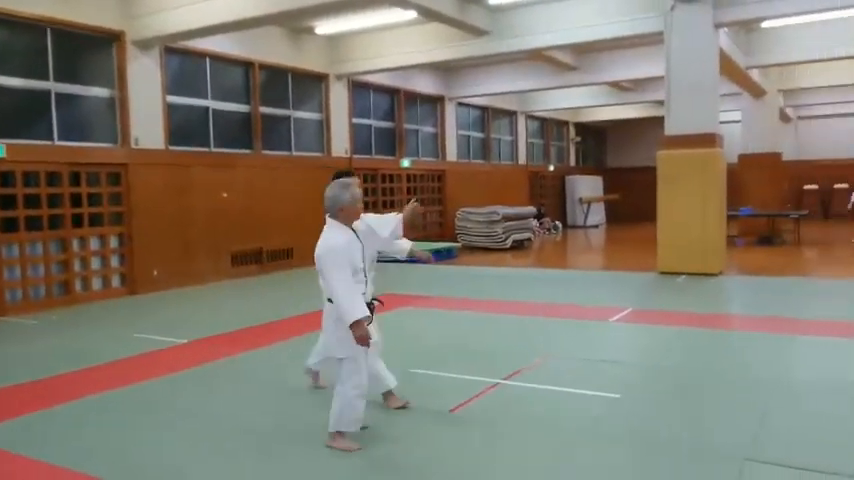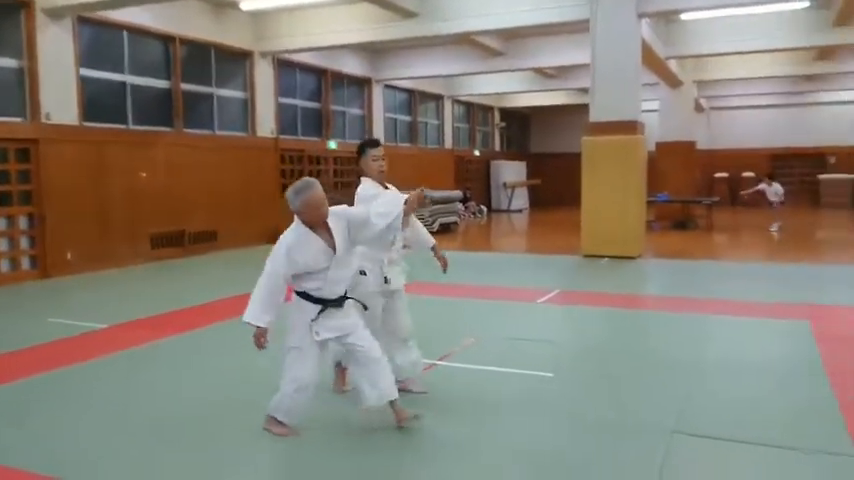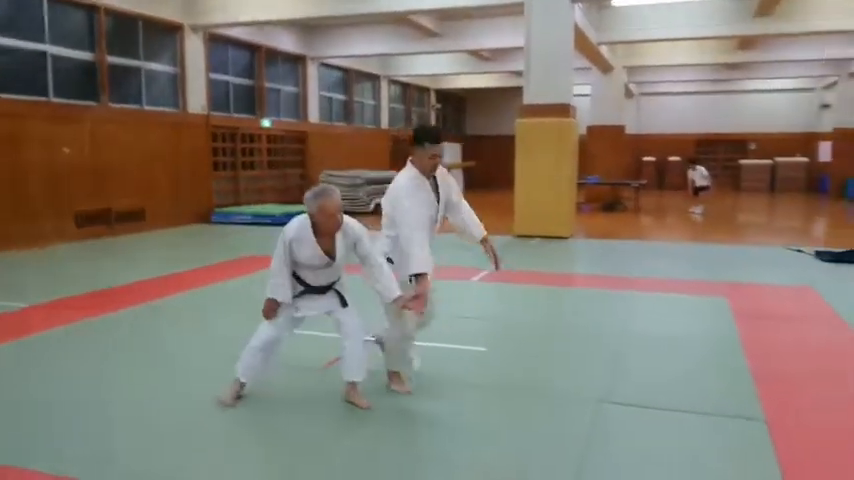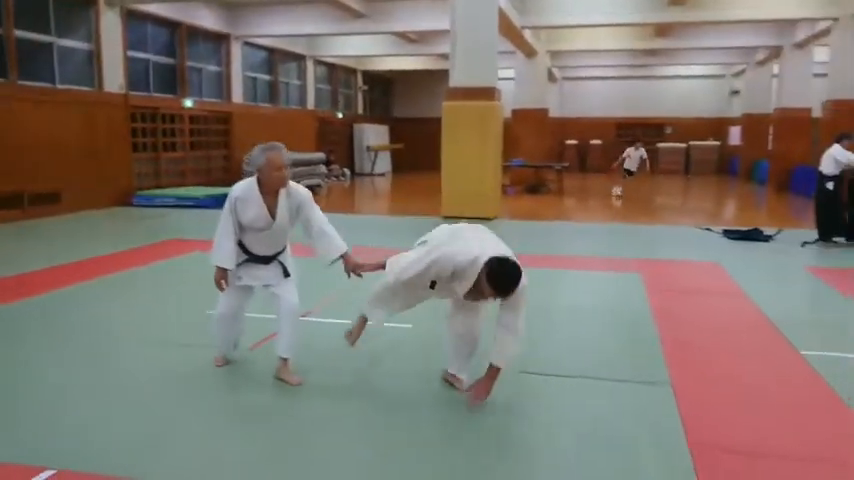
dt=0.4s
person 1, frame 1
left shoulder: (345, 230)
right shoulder: (335, 243)
right elbow: (341, 286)
right wrist: (357, 322)
left hip: (350, 314)
right hip: (344, 319)
left knee: (355, 373)
right knee: (354, 379)
left ankle: (341, 421)
right ankle: (336, 434)
person 1, frame 2
left shoulder: (341, 217)
right shoulder: (290, 243)
left elbow: (373, 219)
right elbow: (271, 283)
left wrist: (406, 204)
right wrist: (260, 323)
left hip: (342, 308)
right hip: (309, 314)
left knee: (369, 354)
right knee: (303, 374)
left ankle: (395, 409)
right ankle: (276, 418)
person 1, frame 3
left shoulder: (353, 230)
right shoulder: (293, 232)
left elbow: (374, 263)
right elbow: (280, 267)
left wrist: (396, 296)
right wrist: (273, 298)
left hip: (332, 290)
right hip: (297, 291)
left knee: (354, 330)
right knee: (267, 336)
left ankle: (352, 389)
right ankle: (239, 384)
person 1, frame 4
left shoulder: (297, 194)
right shoulder: (239, 194)
left elbow: (318, 226)
right elbow: (226, 231)
left wrist: (344, 256)
right wrist: (221, 266)
left hip: (277, 260)
right hip: (244, 261)
left knee: (289, 306)
right knee: (227, 310)
left ankle: (283, 366)
right ankle: (227, 351)
person 2, frame 1
left shoulder: (359, 218)
left elbow: (384, 237)
right elbow: (381, 230)
left wrist: (414, 251)
right wrist: (404, 215)
right knee: (369, 340)
left ankle: (314, 368)
right ankle: (387, 391)
person 2, frame 2
left shoulder: (389, 191)
right shoulder: (367, 193)
left elbow: (411, 221)
left wrist: (433, 248)
left hip: (390, 269)
right hip: (368, 272)
left knee: (402, 329)
left ankle: (406, 377)
right ankle: (341, 365)
person 2, frame 3
left shoulder: (440, 175)
right shoulder: (404, 188)
left elbow: (460, 208)
right elbow: (412, 235)
left wrist: (485, 241)
right wrist: (421, 279)
left hip: (420, 254)
right hip: (396, 258)
left knee: (423, 314)
right knee: (402, 319)
left ankle: (386, 341)
right ankle: (394, 370)
person 2, frame 4
left shoulder: (517, 284)
right shoulder: (457, 256)
left elbow: (509, 330)
right elbow: (413, 264)
left wrist: (491, 375)
right wrist: (381, 266)
left knee: (466, 325)
right knee: (393, 290)
left ankle: (454, 372)
right ankle: (363, 320)
